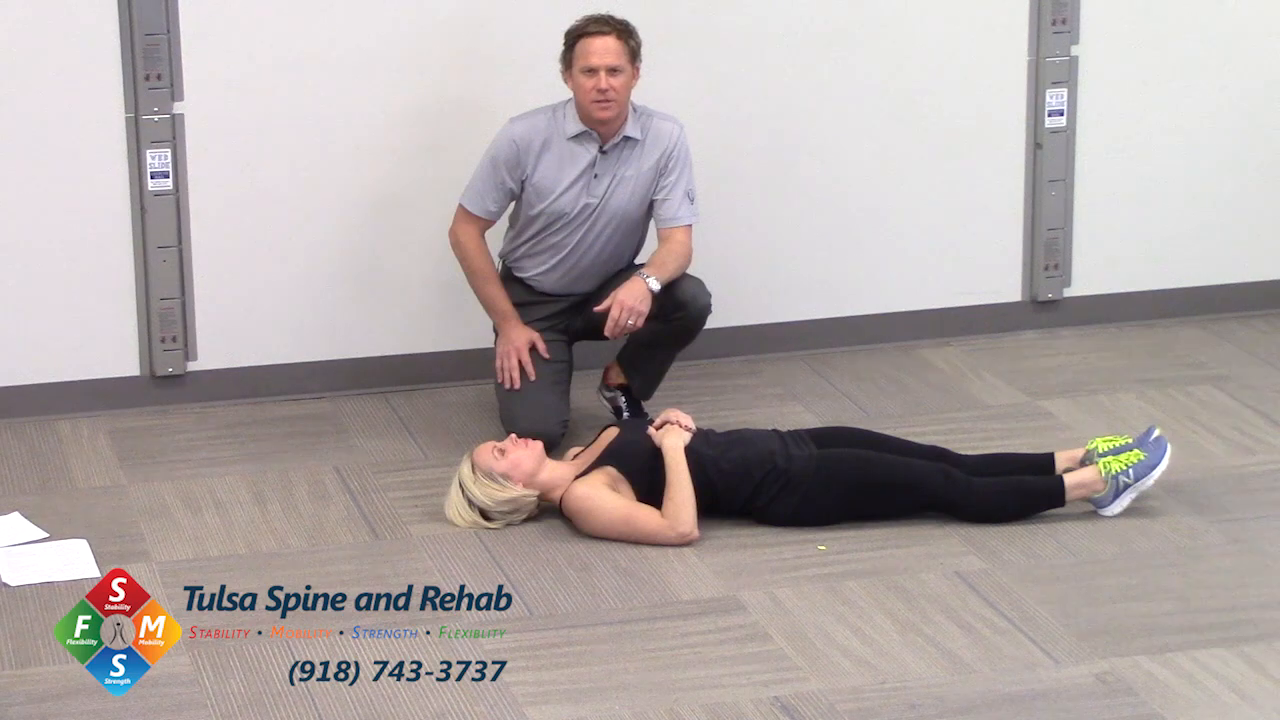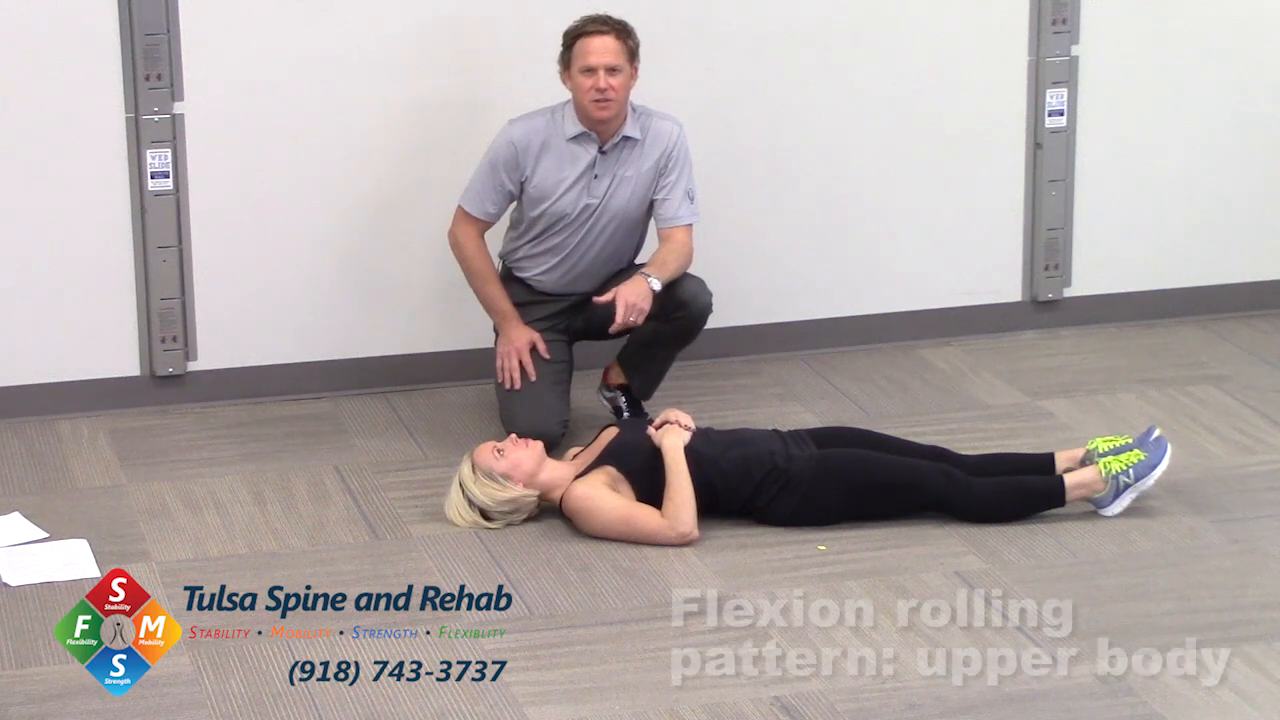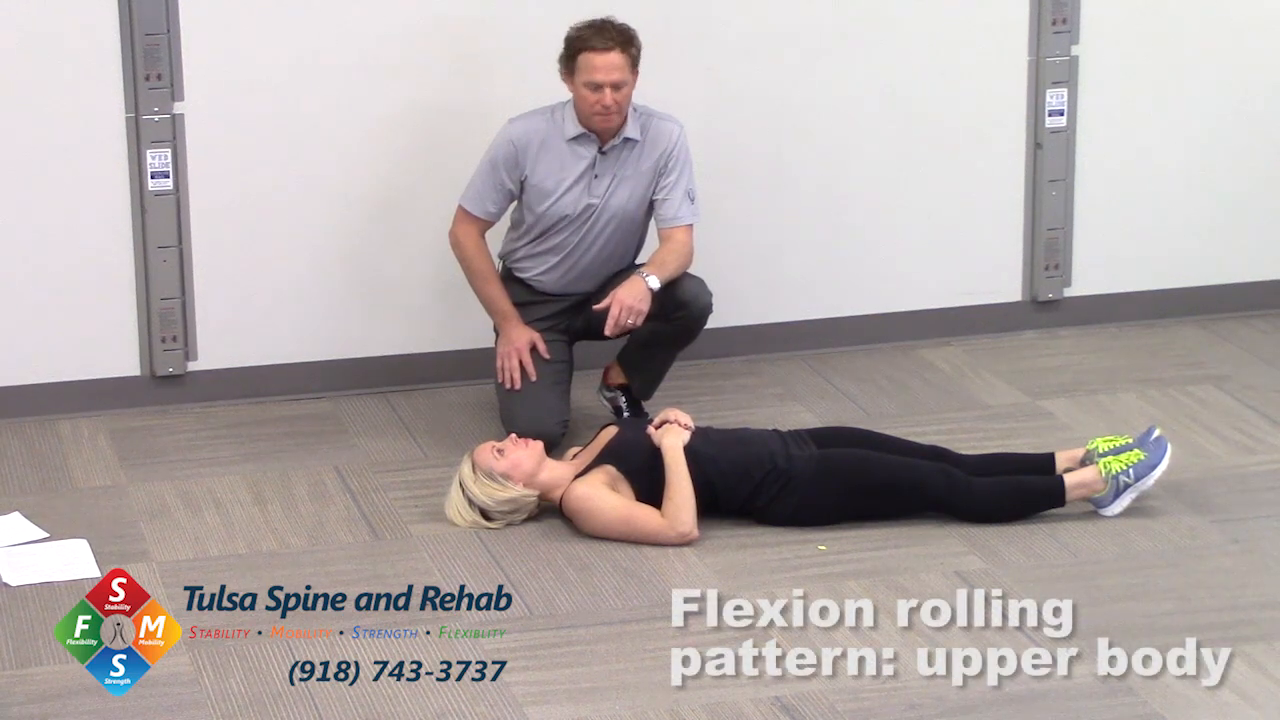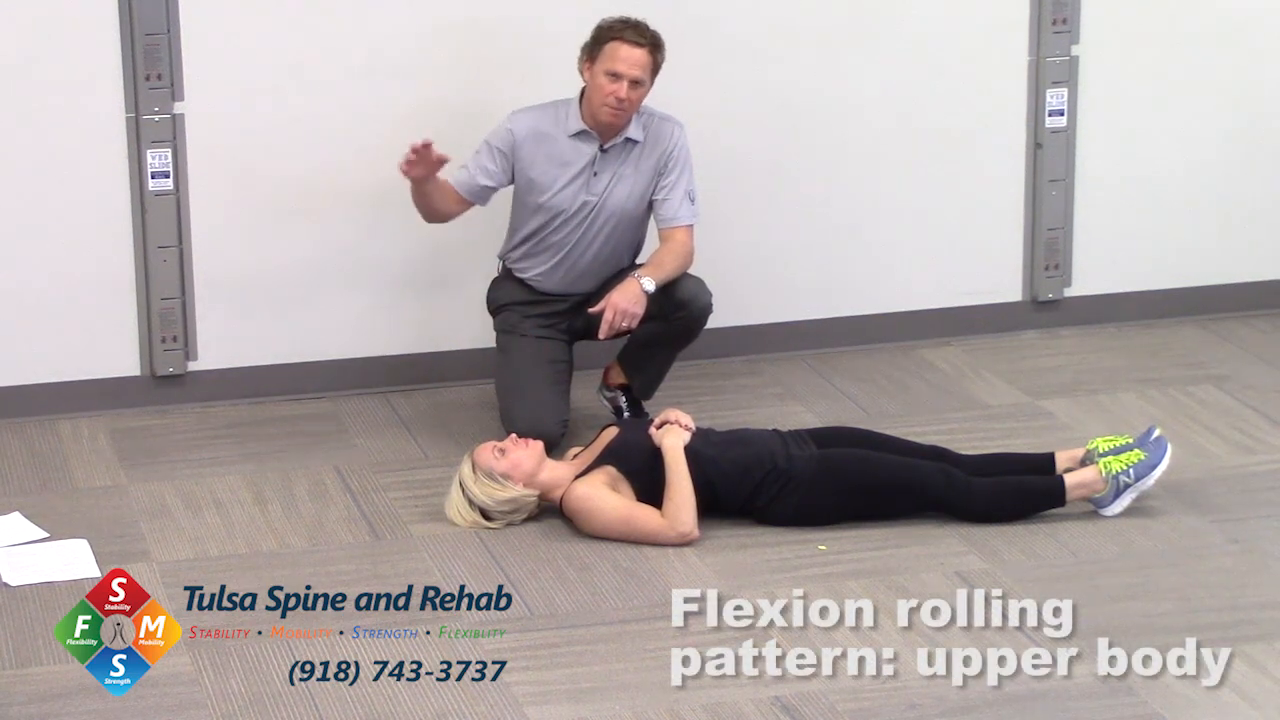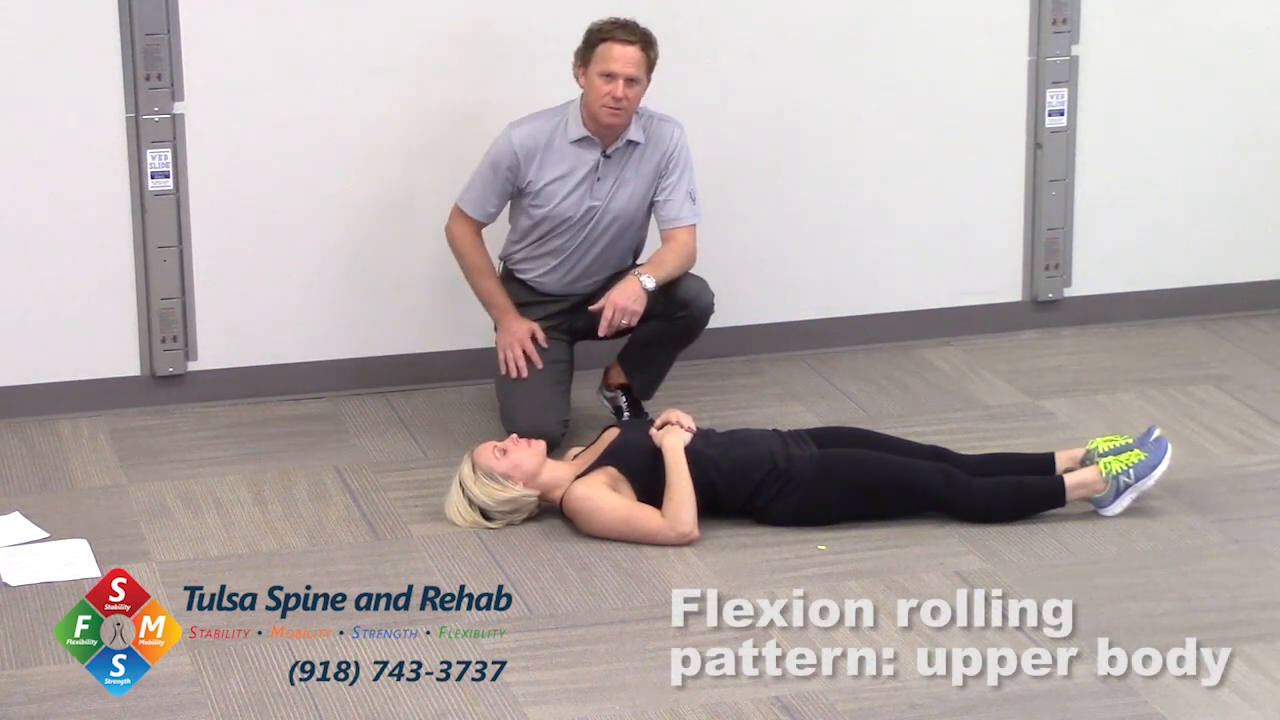
dt=1s
person 1, frame 1
left shoulder: (582, 461)
right shoulder: (582, 500)
right elbow: (681, 527)
left wrist: (666, 423)
right wrist: (673, 448)
left hip: (777, 444)
right hip: (782, 488)
left knee: (941, 460)
right knee: (947, 488)
left ankle: (1079, 459)
right ankle: (1093, 484)
person 1, frame 2
left shoulder: (582, 463)
right shoulder: (583, 500)
right elbow: (681, 528)
left wrist: (668, 423)
right wrist: (673, 449)
left hip: (778, 445)
right hip: (782, 490)
left knee: (945, 462)
right knee: (946, 490)
left ankle: (1079, 460)
right ankle: (1096, 485)
person 1, frame 3
left shoulder: (584, 460)
right shoulder: (582, 501)
right elbow: (680, 528)
left wrist: (669, 423)
right wrist: (672, 447)
left hip: (780, 443)
right hip: (781, 488)
left knee: (943, 460)
right knee: (948, 489)
left ankle: (1081, 459)
right ankle: (1094, 484)
person 1, frame 4
left shoulder: (582, 461)
right shoulder: (583, 500)
right elbow: (681, 527)
left wrist: (668, 421)
right wrist: (673, 448)
left hip: (778, 444)
right hip: (781, 489)
left knee: (944, 461)
right knee: (947, 489)
left ankle: (1081, 457)
right ankle: (1096, 484)
person 1, frame 5
left shoulder: (582, 462)
right shoulder: (583, 500)
right elbow: (681, 528)
left wrist: (668, 422)
right wrist: (673, 449)
left hip: (778, 445)
right hip: (782, 489)
left knee: (945, 461)
right knee: (947, 490)
left ankle: (1081, 458)
right ankle: (1096, 484)
person 2, frame 1
left shoulder: (666, 137)
right shoulder: (524, 137)
left elbow: (677, 242)
right elbow: (465, 231)
left wrist: (645, 281)
right wrist: (507, 324)
left hip: (612, 289)
right hip: (533, 300)
left knee: (691, 299)
right knee: (537, 431)
left ankle: (620, 382)
right ankle: (524, 367)
person 2, frame 2
left shoulder: (665, 137)
right shoulder: (523, 138)
left elbow: (678, 241)
right elbow: (465, 232)
left wrist: (647, 280)
right wrist: (508, 324)
left hip: (611, 290)
right hip: (533, 299)
left knee: (693, 299)
right knee: (537, 430)
left ankle: (621, 383)
right ankle: (529, 367)
person 2, frame 3
left shoulder: (665, 137)
right shoulder: (523, 137)
left elbow: (678, 241)
right elbow: (465, 231)
left wrist: (645, 280)
right wrist: (508, 323)
left hip: (611, 289)
right hip: (534, 298)
left knee: (693, 299)
right knee: (536, 431)
left ankle: (621, 382)
right ankle: (529, 369)
person 2, frame 4
left shoulder: (666, 138)
right shoulder: (525, 129)
left elbow: (679, 243)
right elbow: (447, 206)
left wrist: (642, 283)
right wrist: (423, 182)
left hip: (610, 289)
right hip: (530, 299)
left knee: (693, 300)
right knee: (537, 431)
left ankle: (621, 381)
right ankle: (533, 370)
person 2, frame 5
left shoulder: (667, 139)
right shoulder: (525, 140)
left elbow: (682, 243)
right elbow: (461, 227)
left wrist: (642, 280)
right wrist: (505, 318)
left hip: (612, 290)
right hip: (533, 299)
left knee: (695, 298)
right knee: (537, 431)
left ankle: (622, 382)
right ankle: (531, 373)
